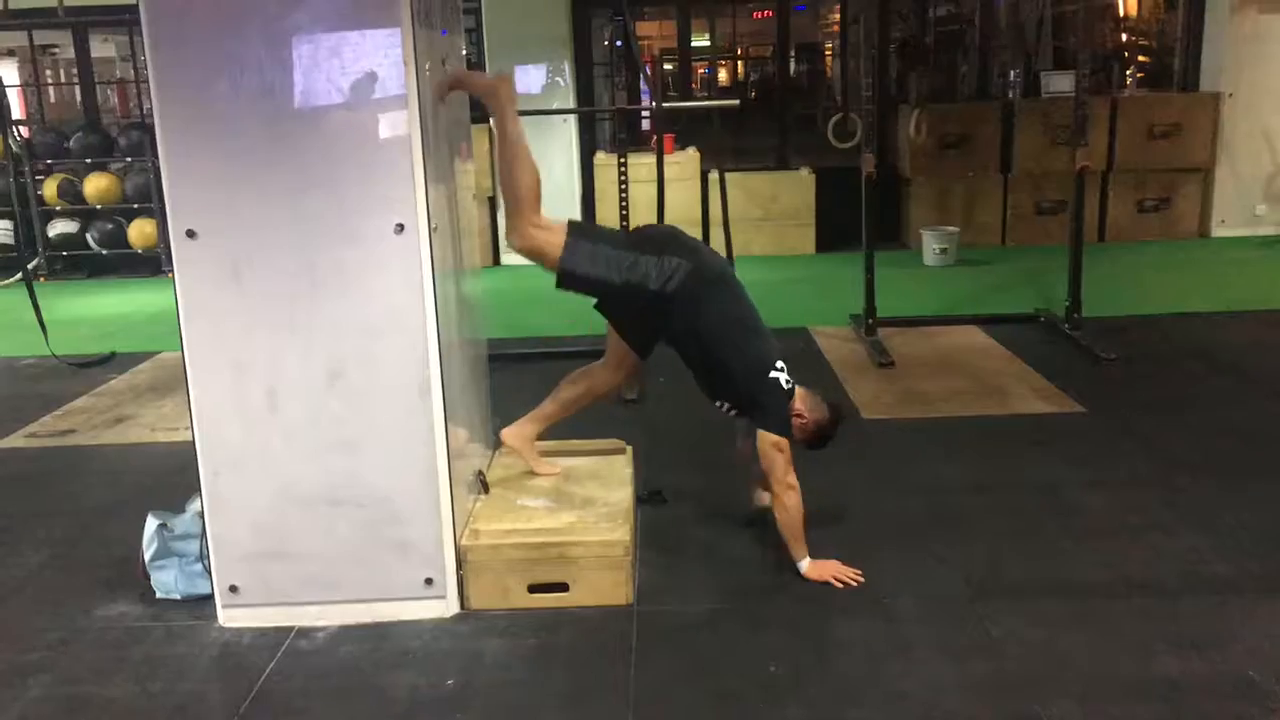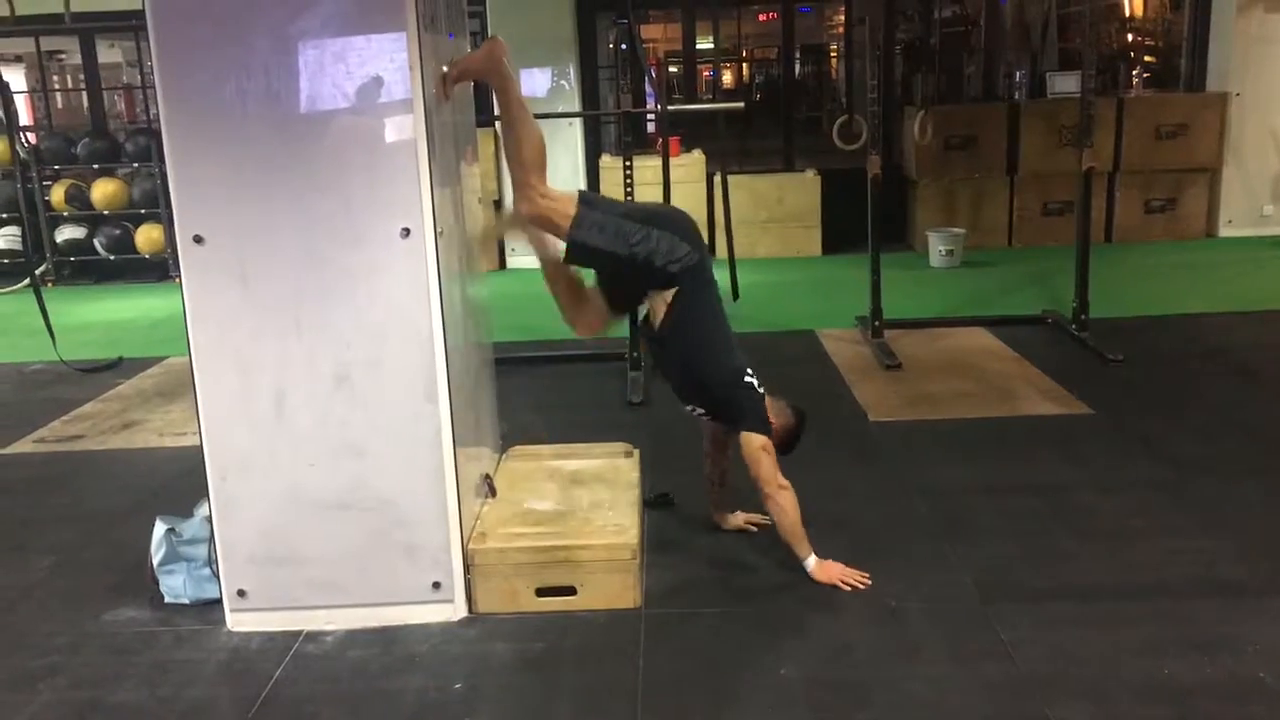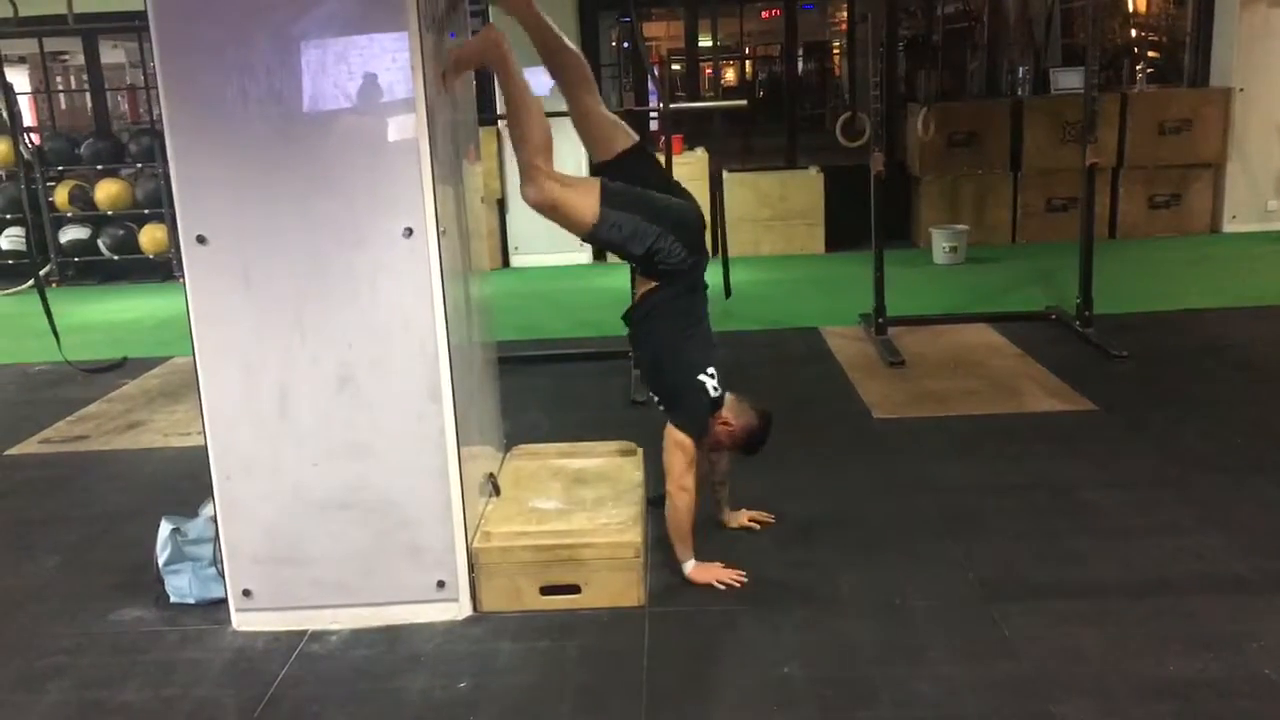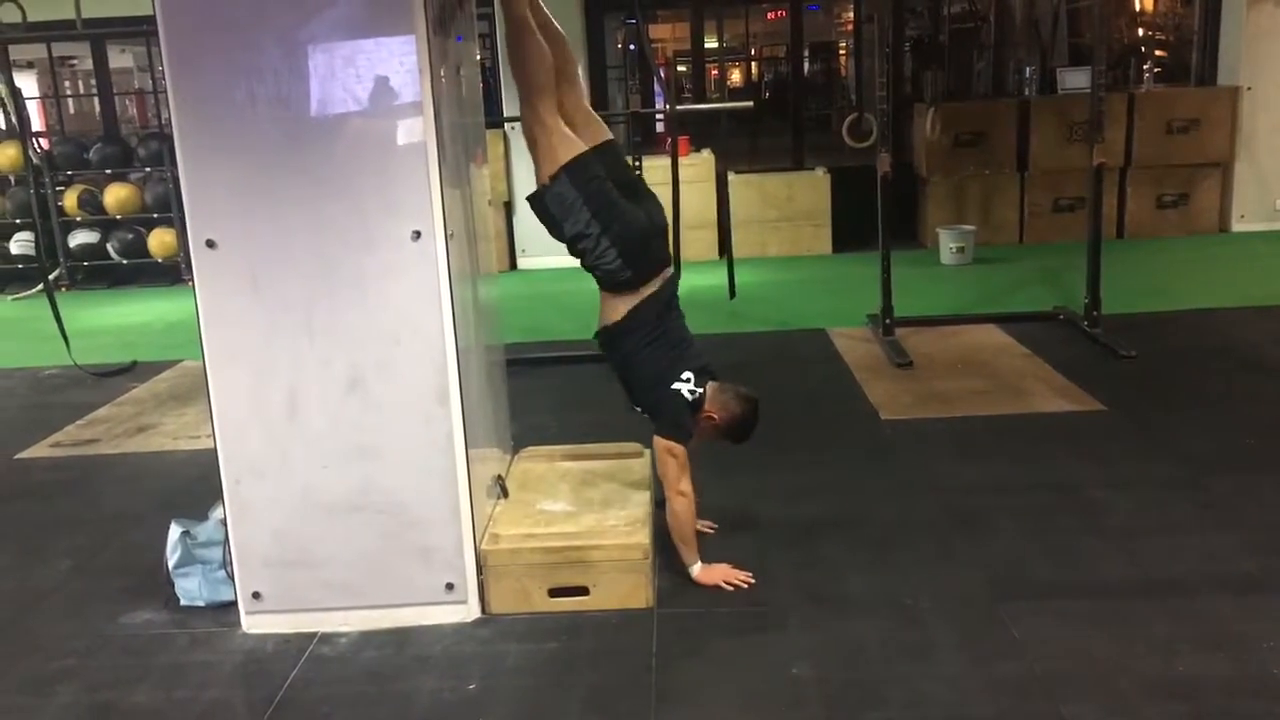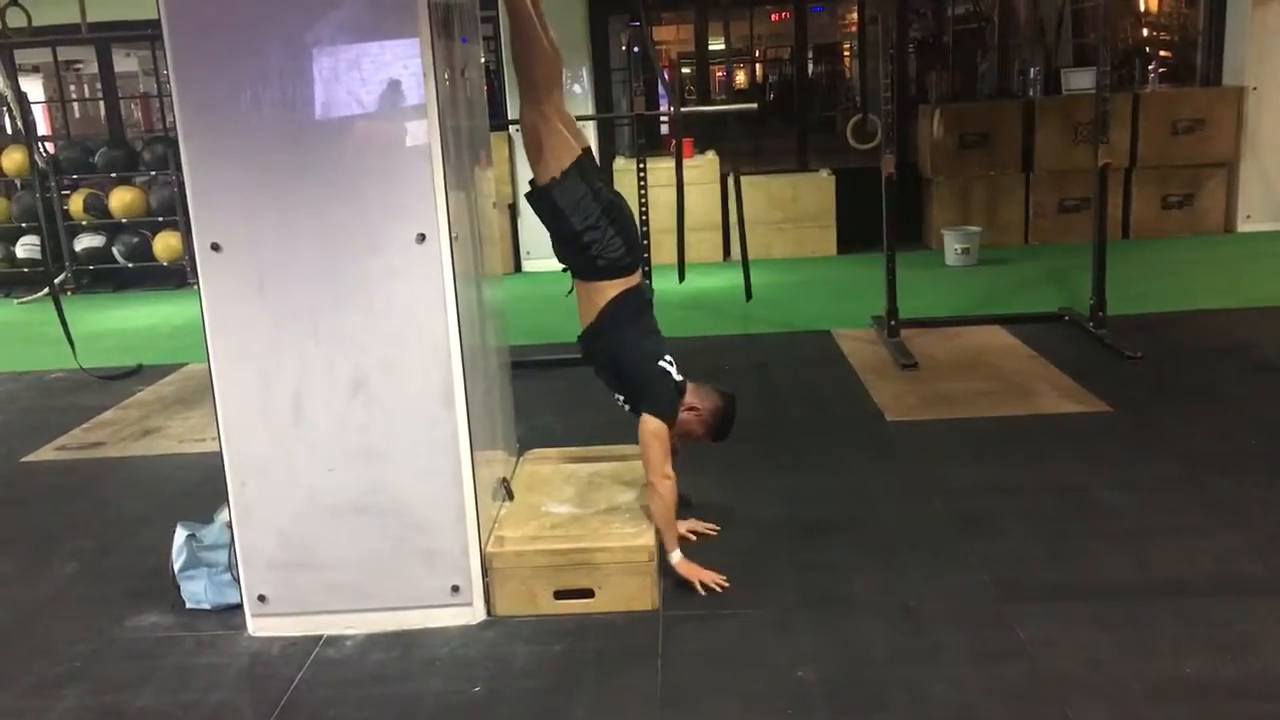
dt=0.5s
person 1, frame 1
left shoulder: (767, 388)
right shoulder: (772, 396)
right elbow: (784, 487)
left wrist: (756, 486)
right wrist: (805, 563)
left hip: (671, 276)
right hip: (671, 275)
left knee: (615, 368)
right knee: (526, 233)
left ankle: (524, 430)
right ankle: (500, 100)
person 1, frame 2
left shoulder: (730, 397)
right shoulder: (744, 402)
left elbow: (714, 450)
right elbow: (775, 487)
left wrist: (721, 512)
right wrist: (812, 562)
left hip: (666, 259)
right hip: (669, 257)
left knee: (590, 320)
right knee: (535, 201)
left ankle: (534, 235)
right ankle: (498, 70)
person 1, frame 3
left shoulder: (709, 396)
right shoulder: (698, 401)
left elbow: (711, 454)
right elbow: (681, 487)
left wrist: (728, 511)
right wrist: (691, 565)
left hip: (672, 226)
right hip: (672, 237)
left knee: (589, 101)
right knee: (542, 189)
right ankle: (498, 53)
person 1, frame 4
left shoulder: (693, 384)
right shoulder: (677, 398)
right elbow: (679, 490)
left wrist: (686, 516)
right wrist: (696, 566)
left hip: (638, 227)
right hip: (623, 249)
left knee: (568, 97)
right knee: (543, 111)
person 1, frame 5
left shoulder: (662, 386)
right shoulder: (661, 391)
left elbow: (659, 477)
right elbow: (660, 477)
left wrist: (672, 521)
right wrist: (676, 556)
left hip: (604, 246)
right hip: (602, 250)
left knee: (548, 108)
right knee: (543, 112)
